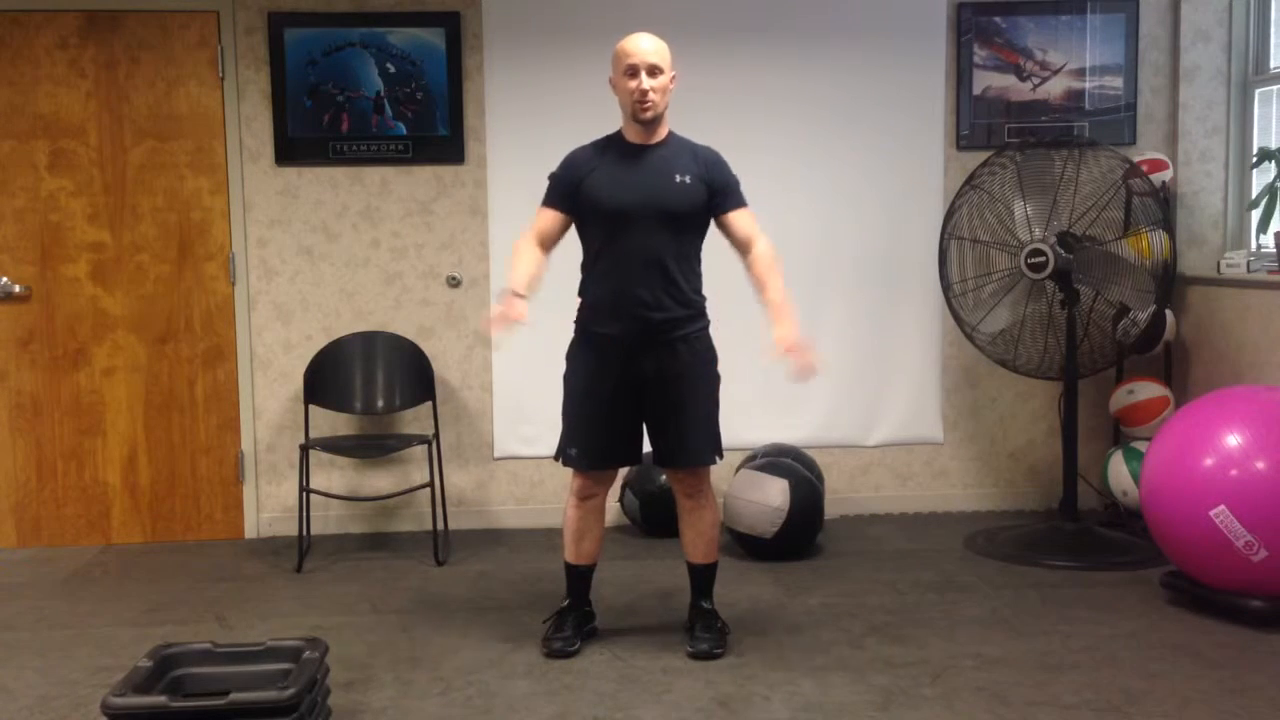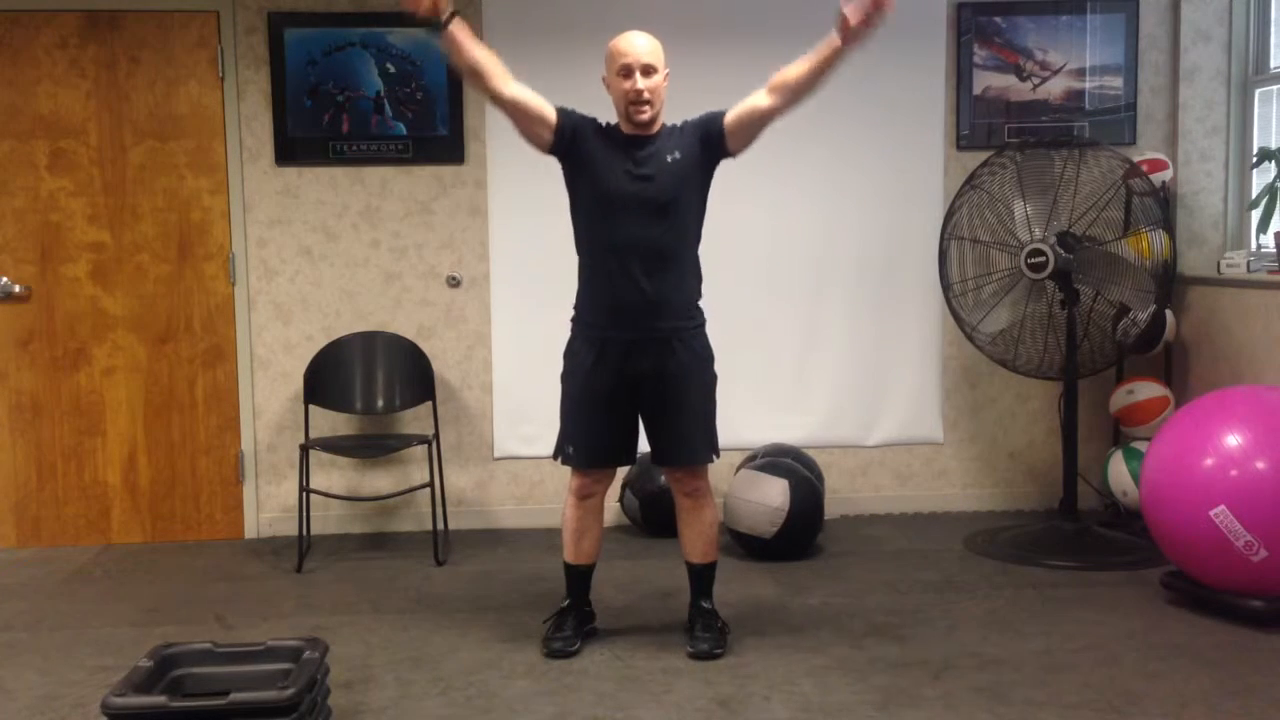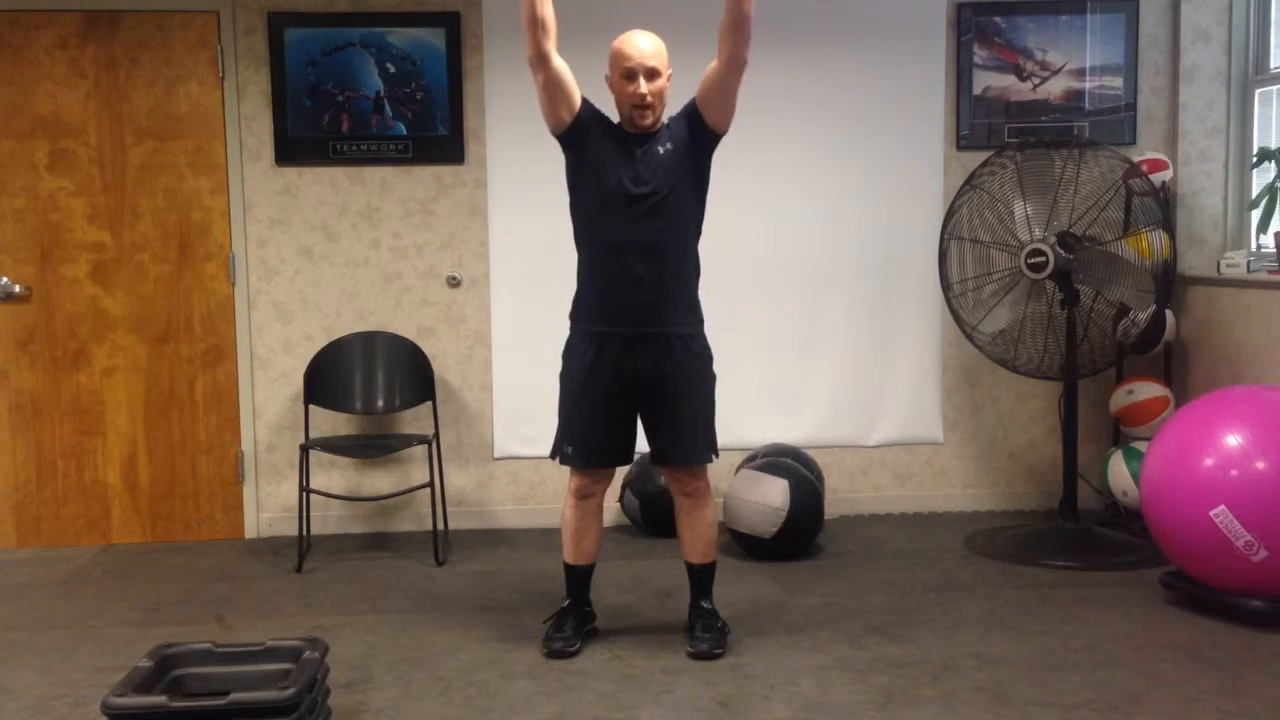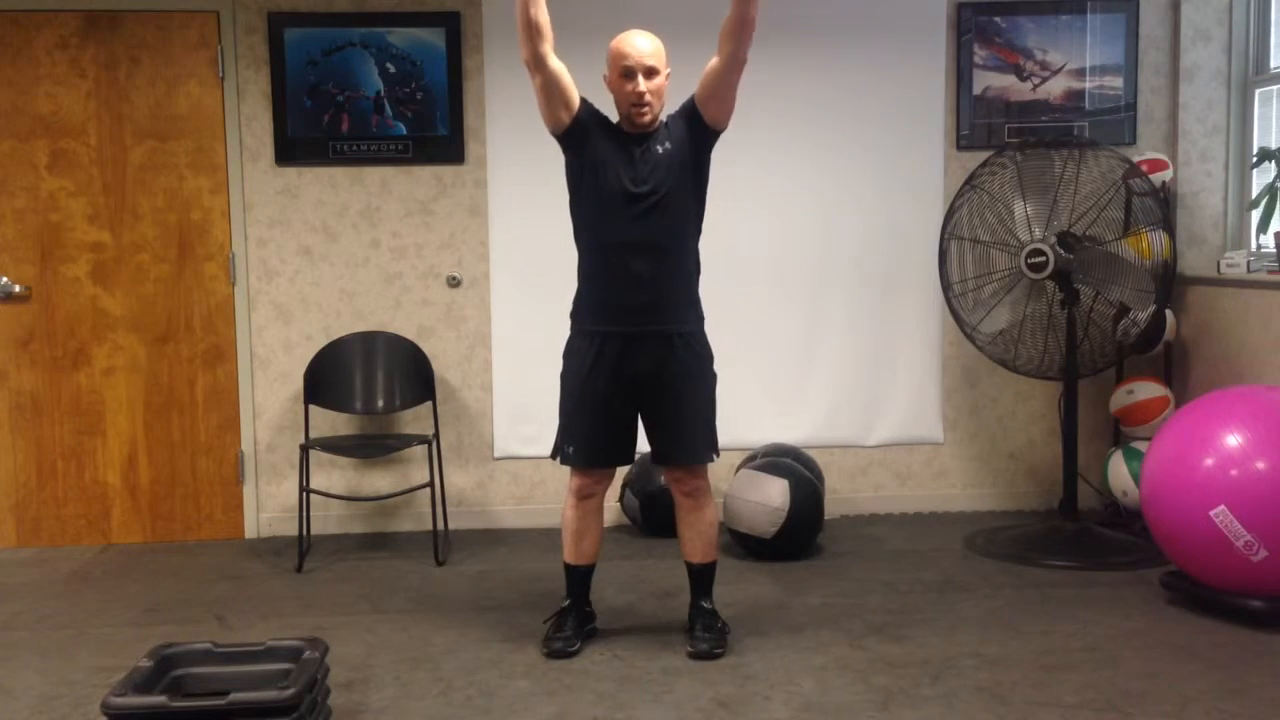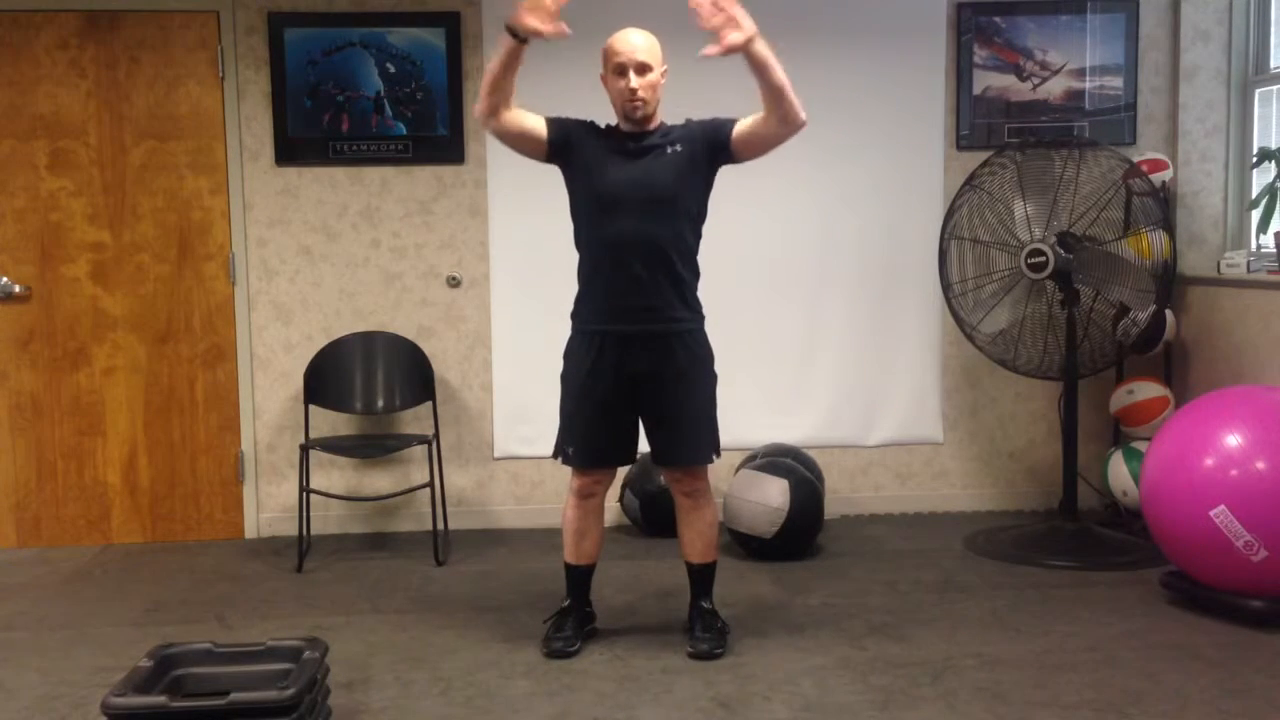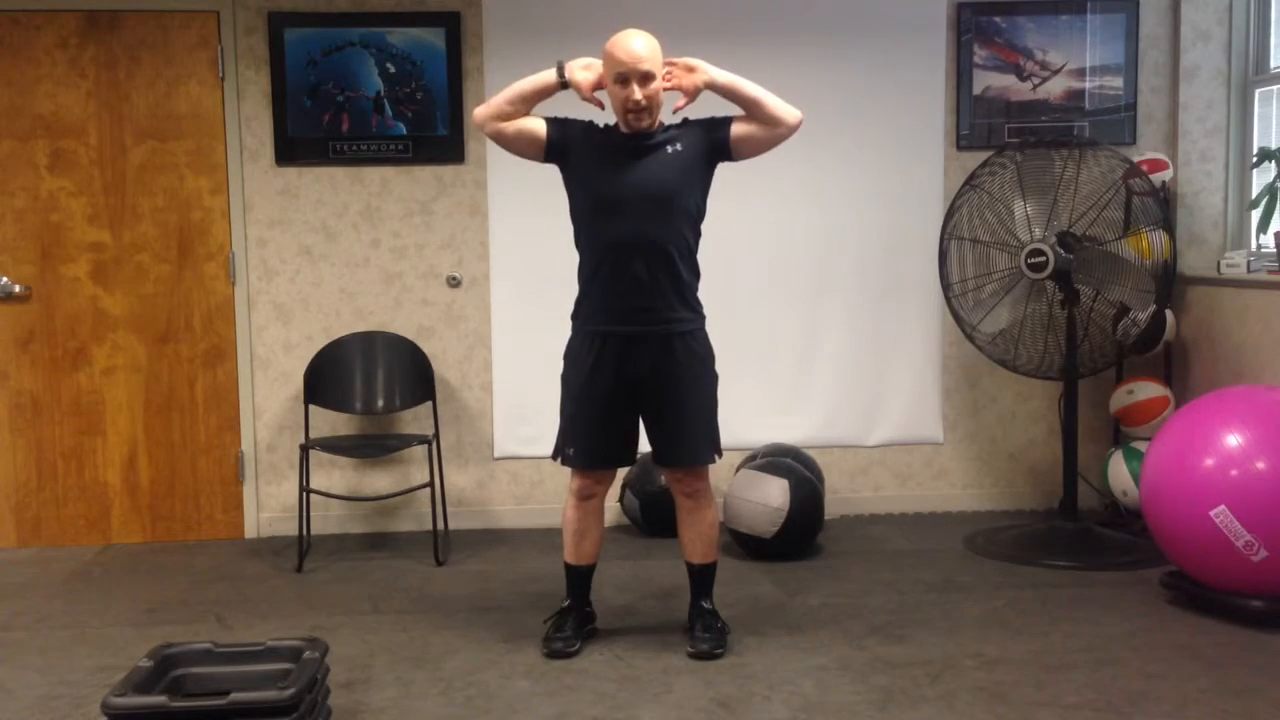
dt=0.5s
person 1, frame 1
left shoulder: (703, 164)
right shoulder: (583, 165)
left elbow: (752, 244)
right elbow: (537, 239)
left wrist: (781, 316)
right wrist: (516, 292)
left hip: (682, 348)
right hip: (601, 348)
left knee: (693, 480)
right knee: (588, 481)
left ankle: (703, 609)
right ankle: (576, 608)
person 1, frame 2
left shoulder: (699, 141)
right shoulder: (579, 140)
left elbow: (775, 96)
right elbow: (502, 88)
left hip: (678, 344)
right hip: (597, 344)
left knee: (691, 481)
right knee: (587, 482)
left ankle: (703, 608)
right ankle: (576, 608)
person 1, frame 3
left shoulder: (693, 136)
right shoulder: (585, 136)
left elbow: (734, 55)
right elbow: (542, 55)
left hip: (677, 342)
right hip: (597, 342)
left knee: (691, 480)
right knee: (586, 482)
left ankle: (703, 608)
right ankle: (576, 608)
person 1, frame 4
left shoulder: (691, 134)
right shoulder: (584, 135)
left elbow: (733, 55)
right elbow: (539, 57)
left hip: (678, 341)
right hip: (597, 341)
left knee: (691, 480)
right knee: (586, 482)
left ankle: (703, 608)
right ankle: (576, 608)
person 1, frame 5
left shoulder: (698, 142)
right shoulder: (578, 143)
left elbow: (788, 120)
right elbow: (491, 115)
left hip: (677, 341)
right hip: (597, 341)
left knee: (690, 480)
right knee: (587, 482)
left ankle: (703, 608)
right ankle: (576, 608)
person 1, frame 6
left shoulder: (697, 141)
right shoulder: (577, 142)
left elbow: (786, 119)
right elbow: (489, 117)
left wrist: (713, 77)
right wrist: (561, 75)
left hip: (679, 341)
right hip: (598, 343)
left knee: (692, 480)
right knee: (587, 481)
left ankle: (703, 607)
right ankle: (576, 608)
